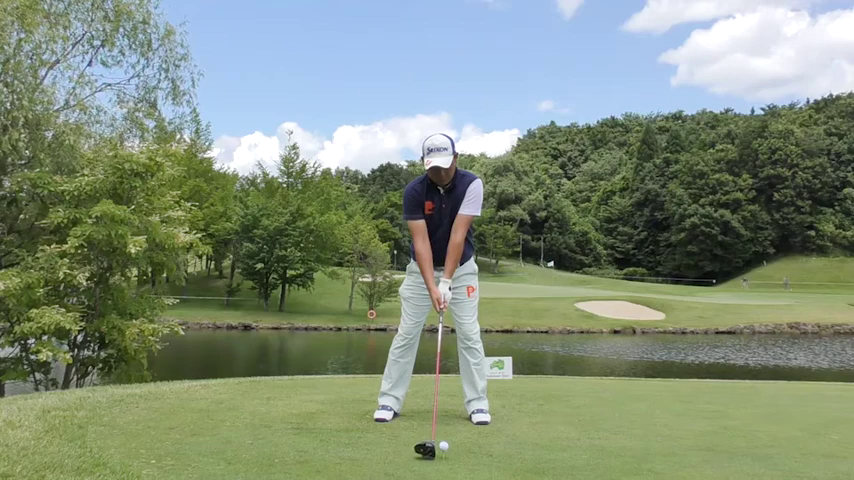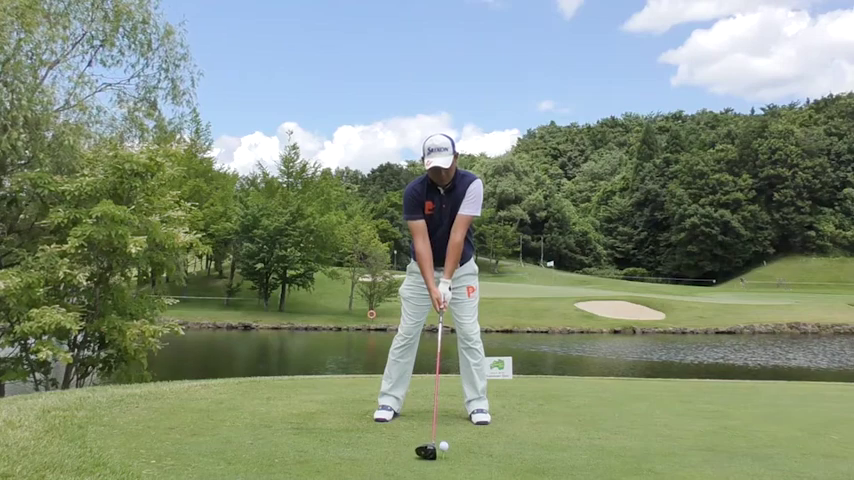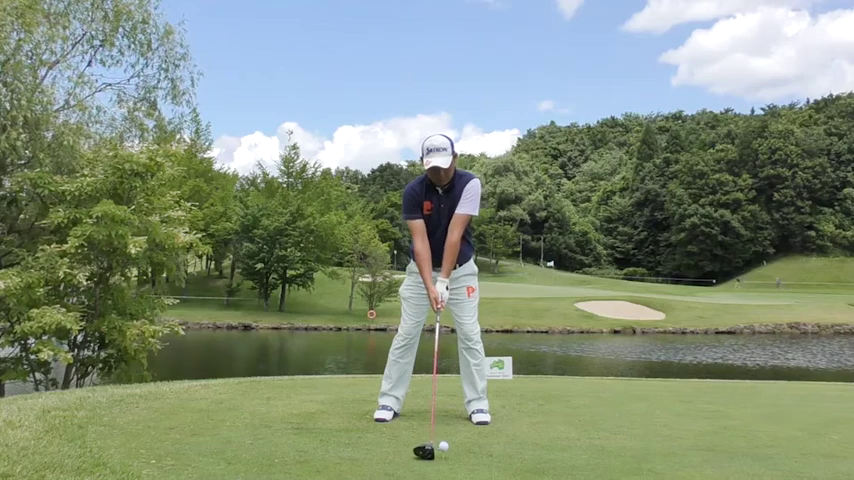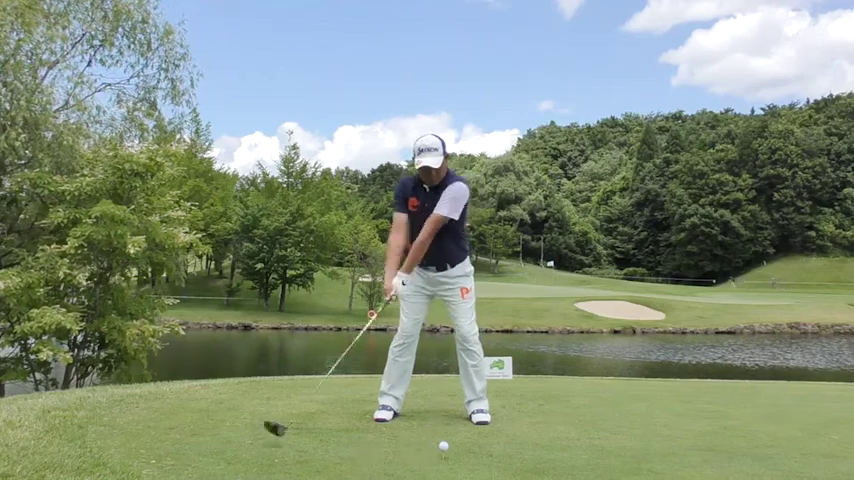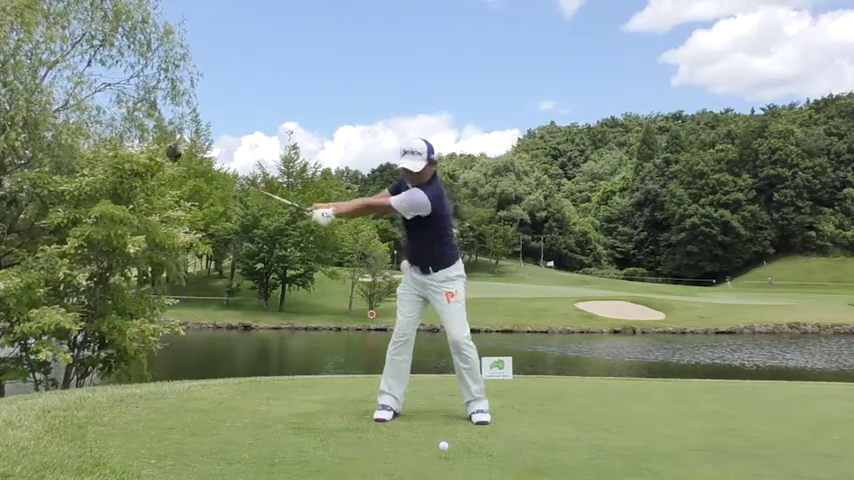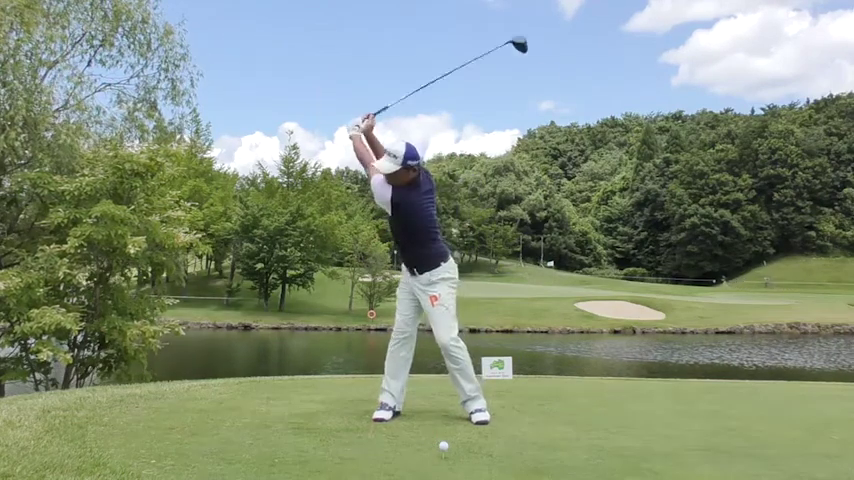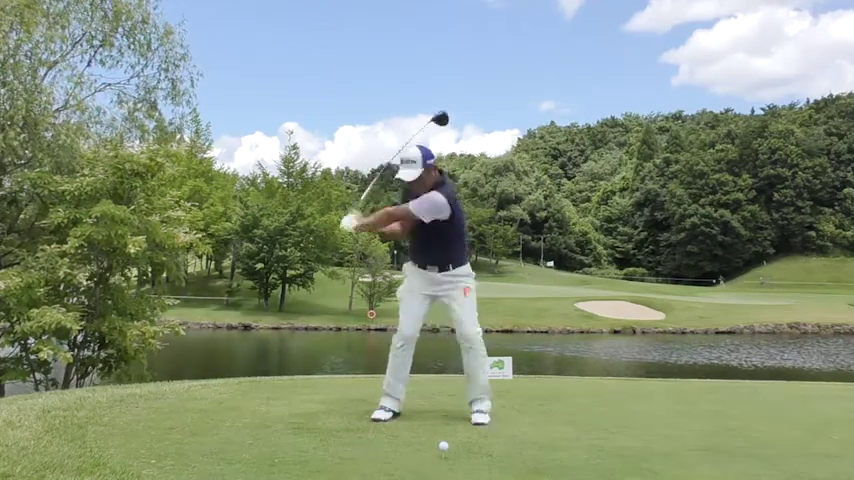
dt=0.3s
person 1, frame 1
left shoulder: (471, 184)
right shoulder: (414, 191)
left elbow: (458, 234)
right elbow: (421, 241)
left wrist: (447, 280)
right wrist: (431, 286)
left hip: (461, 269)
right hip: (421, 270)
left knee: (469, 334)
right knee: (407, 333)
left ankle: (477, 403)
right ankle: (389, 401)
person 1, frame 2
left shoulder: (471, 184)
right shoulder: (414, 191)
left elbow: (457, 235)
right elbow: (421, 241)
left wrist: (446, 281)
right wrist: (431, 286)
left hip: (461, 270)
right hip: (421, 270)
left knee: (469, 334)
right knee: (406, 333)
left ankle: (477, 403)
right ankle: (389, 401)
person 1, frame 3
left shoulder: (470, 184)
right shoulder: (413, 192)
left elbow: (455, 234)
right elbow: (420, 241)
left wrist: (444, 280)
right wrist: (429, 285)
left hip: (461, 271)
right hip: (422, 270)
left knee: (469, 334)
right knee: (406, 334)
left ankle: (477, 403)
right ankle: (389, 401)
person 1, frame 4
left shoulder: (457, 187)
right shoulder: (405, 187)
left elbow: (427, 233)
right elbow: (398, 233)
left wrist: (403, 275)
right wrist: (390, 274)
left hip: (454, 271)
right hip: (417, 271)
left knee: (467, 335)
right knee: (405, 334)
left ankle: (477, 403)
right ankle: (389, 401)
person 1, frame 5
left shoulder: (424, 196)
right shoulder: (411, 182)
left elbow: (374, 205)
right elbow: (375, 201)
left wrist: (334, 212)
right wrist: (334, 206)
left hip: (444, 275)
right hip: (414, 272)
left knee: (458, 337)
right knee: (402, 335)
left ankle: (477, 403)
right ankle: (389, 401)
person 1, frame 6
left shoulder: (391, 195)
right shoulder: (421, 176)
left elbow: (370, 164)
right elbow: (383, 164)
left wrist: (357, 137)
right wrist: (369, 135)
left hip: (436, 275)
right hip: (412, 272)
left knee: (447, 338)
right knee: (401, 334)
left ankle: (475, 402)
right ankle: (391, 400)
person 1, frame 7
left shoulder: (439, 197)
right shoulder: (421, 190)
left elbow: (395, 214)
right elbow: (403, 226)
left wrist: (361, 224)
right wrist: (374, 226)
left hip: (456, 274)
right hip: (421, 272)
left knee: (470, 336)
right knee: (406, 334)
left ankle: (479, 403)
right ankle: (390, 401)
